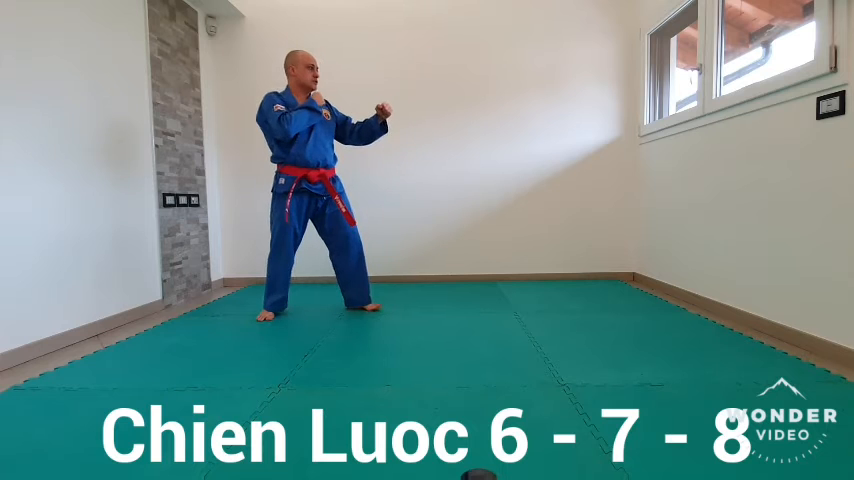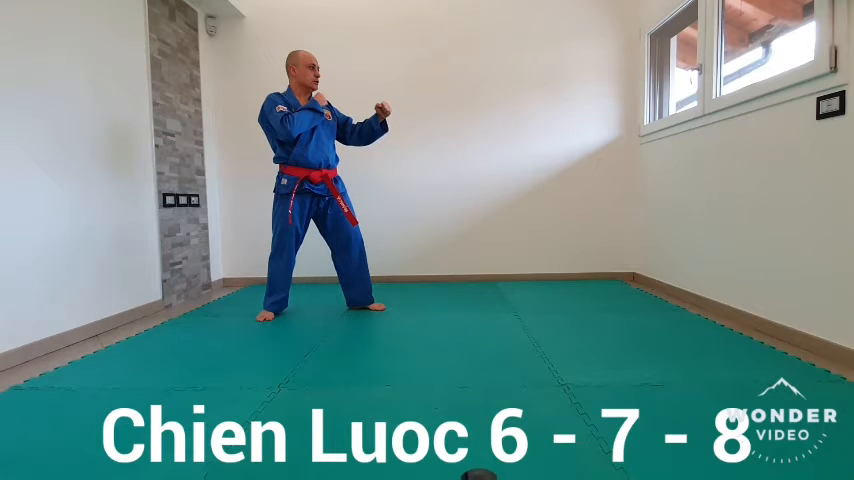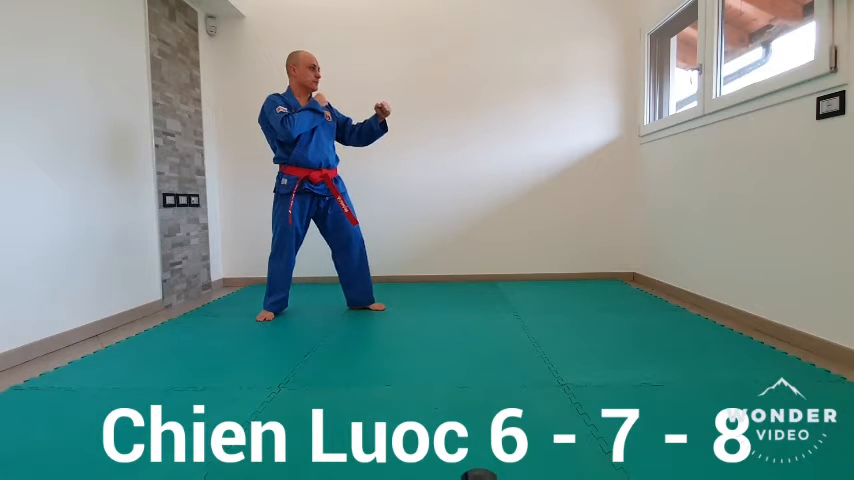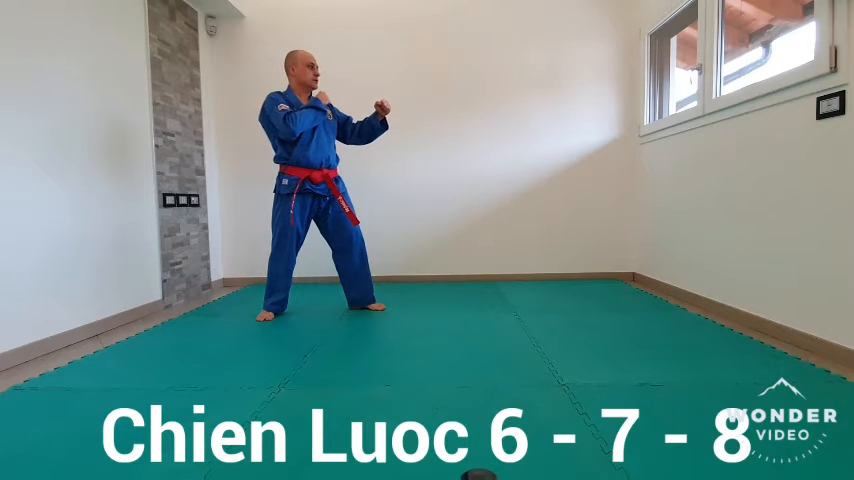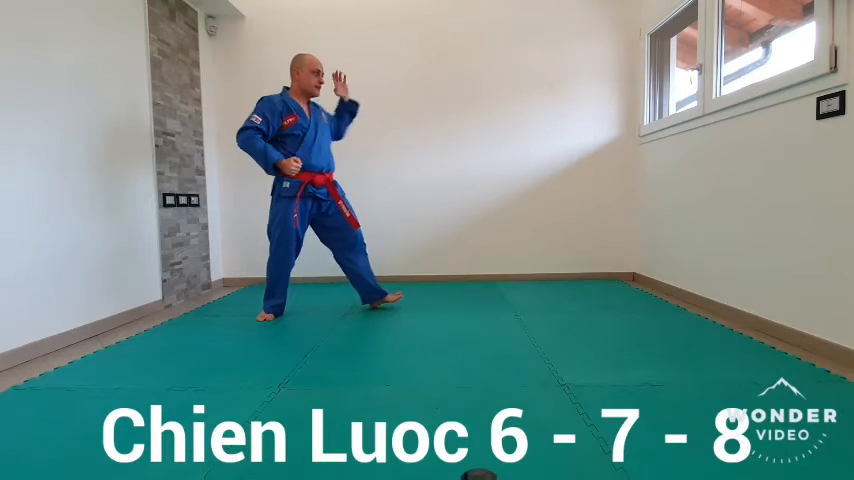
dt=1s
person 1, frame 1
left shoulder: (323, 106)
right shoulder: (273, 101)
left elbow: (353, 134)
right elbow: (284, 128)
left wrist: (378, 119)
right wrist: (312, 106)
left hip: (328, 185)
right hip: (292, 186)
left knee: (348, 242)
right knee: (282, 247)
left ankle: (358, 299)
right ankle: (273, 306)
person 1, frame 2
left shoulder: (325, 106)
right shoulder: (275, 102)
left elbow: (354, 134)
right elbow: (288, 129)
left wrist: (378, 119)
right wrist: (315, 107)
left hip: (330, 185)
right hip: (294, 186)
left knee: (350, 242)
right knee: (284, 247)
left ankle: (361, 299)
right ankle: (273, 305)
person 1, frame 3
left shoulder: (325, 107)
right shoulder: (275, 103)
left elbow: (354, 135)
right elbow: (288, 130)
left wrist: (377, 119)
right wrist: (315, 107)
left hip: (330, 186)
right hip: (294, 187)
left knee: (350, 242)
right knee: (284, 247)
left ankle: (361, 299)
right ankle: (273, 305)
person 1, frame 4
left shoulder: (325, 106)
right shoulder: (276, 102)
left elbow: (354, 133)
right elbow: (290, 128)
left wrist: (378, 117)
right wrist: (316, 105)
left hip: (331, 185)
right hip: (295, 187)
left knee: (351, 241)
right knee: (284, 247)
left ankle: (362, 298)
right ankle: (273, 306)
person 1, frame 5
left shoulder: (318, 111)
right shoulder: (273, 105)
left elbow: (335, 133)
right elbow: (247, 136)
left wrist: (345, 99)
right wrist: (278, 161)
left hip: (327, 189)
right hip: (292, 190)
left knee: (351, 240)
right knee: (283, 250)
left ankle: (373, 295)
right ankle: (272, 307)
